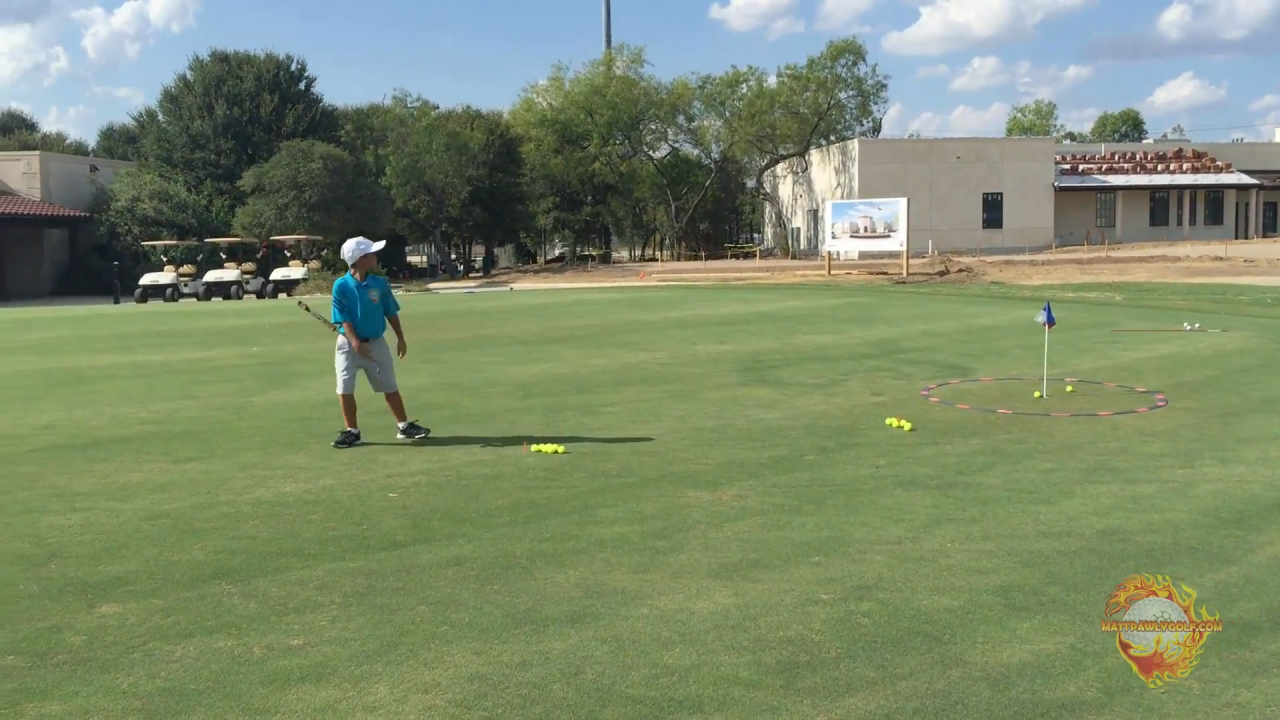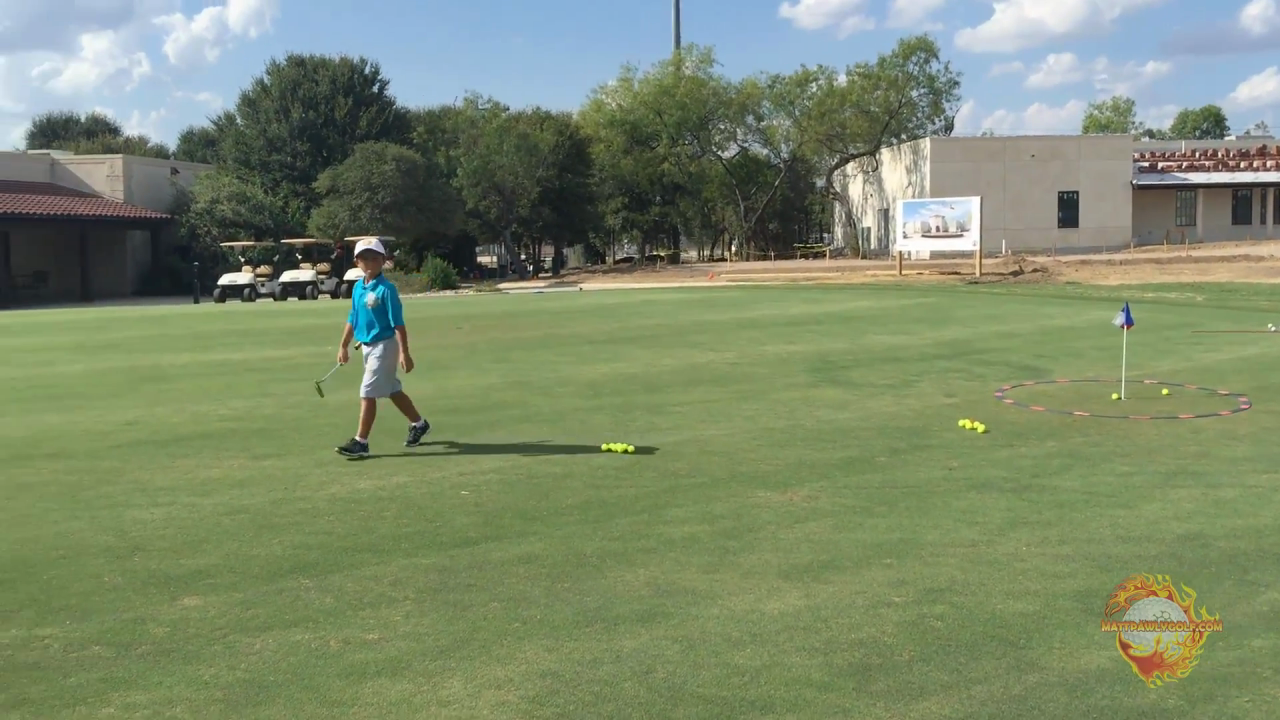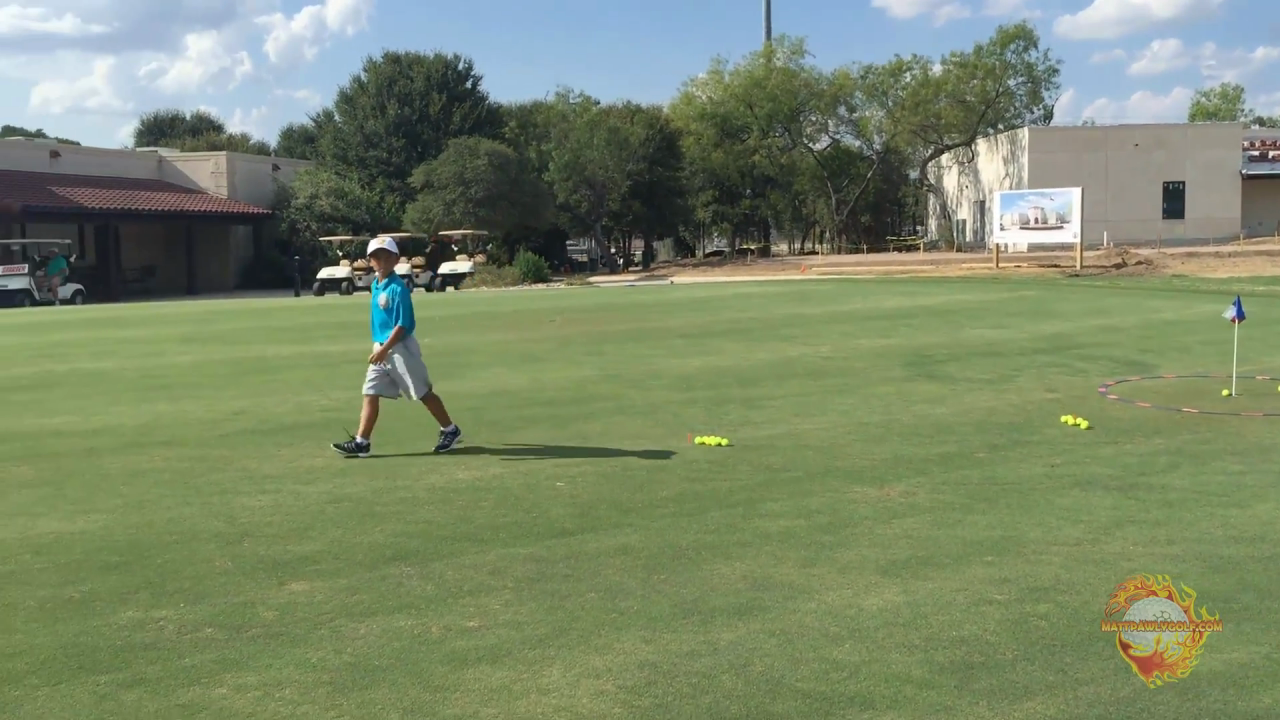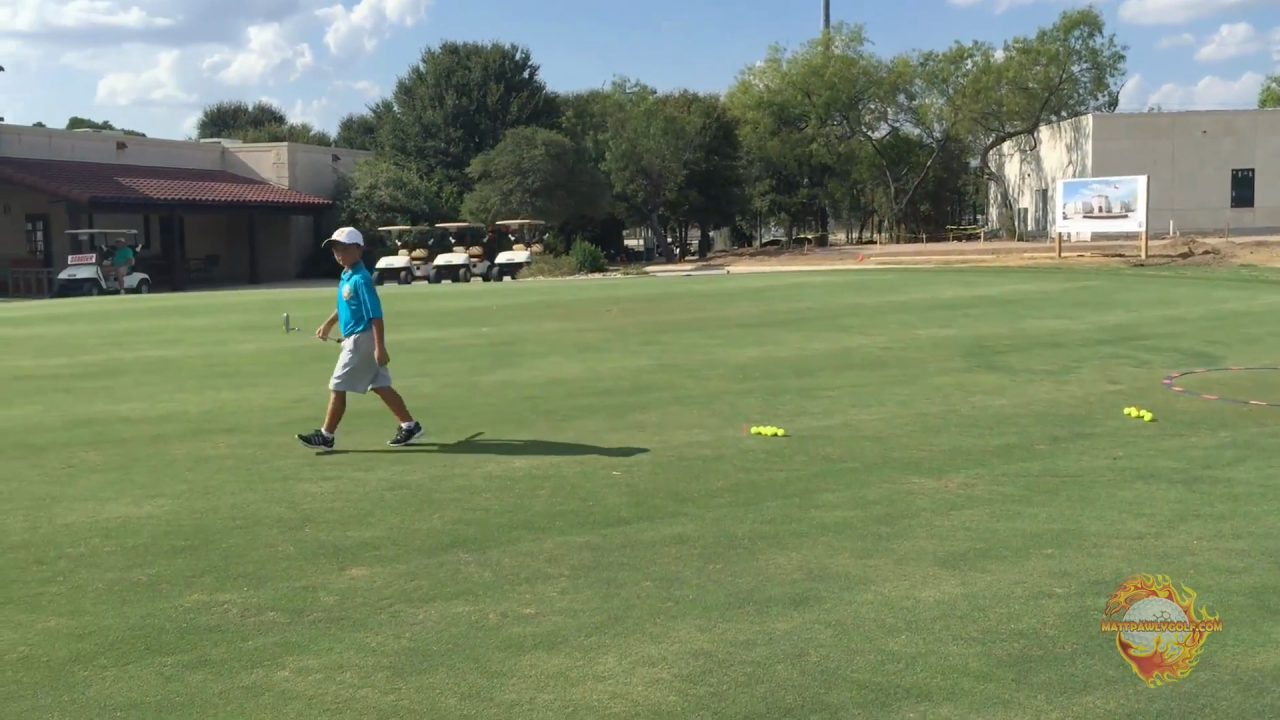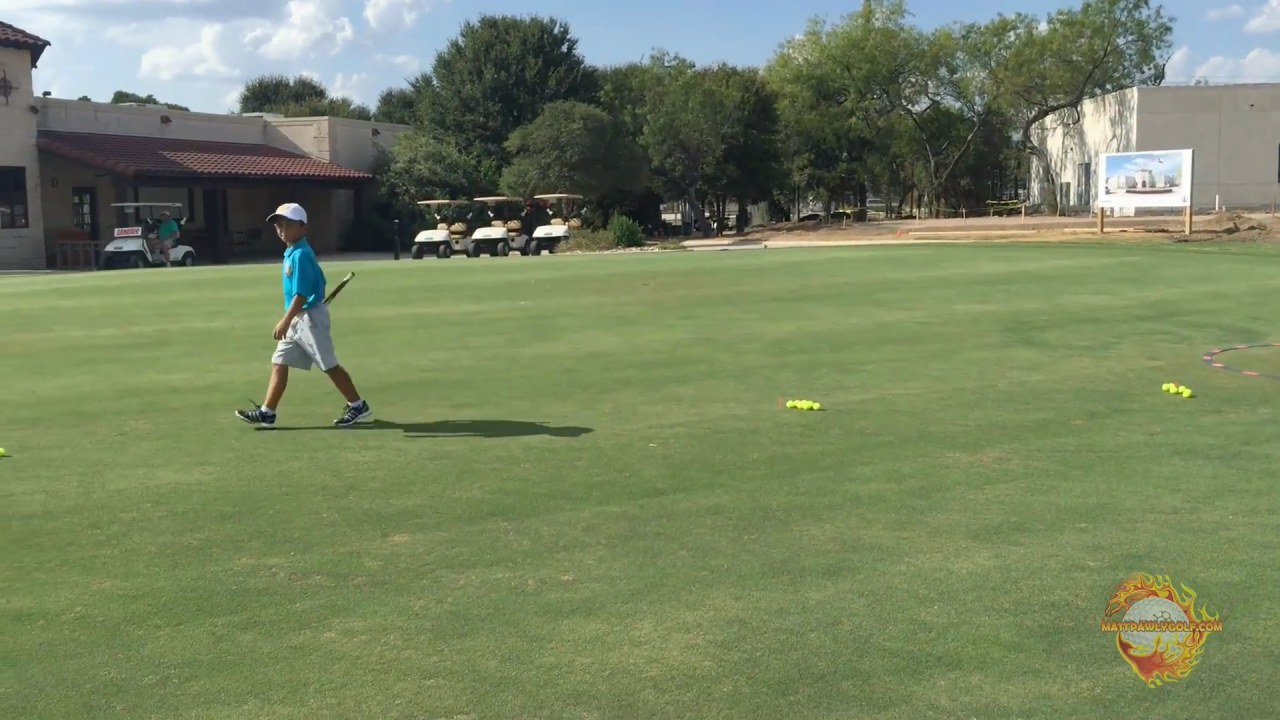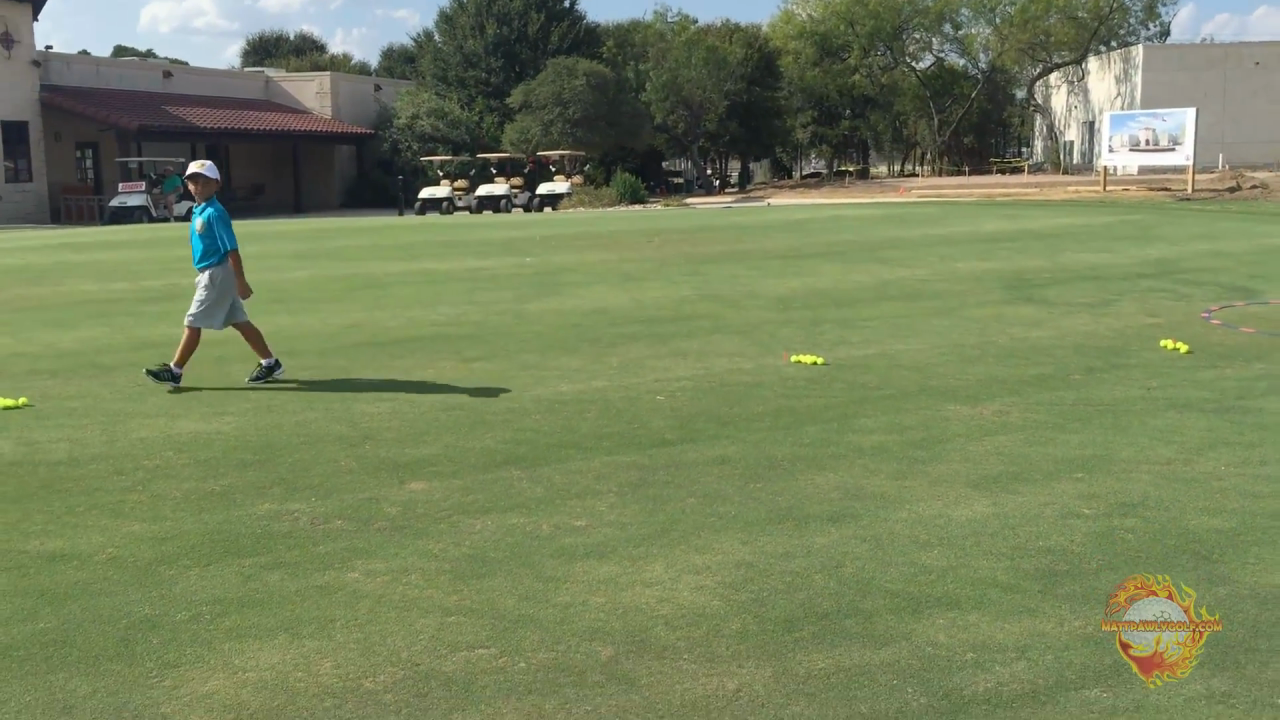
dt=0.5s
person 1, frame 1
left shoulder: (379, 283)
right shoulder: (341, 286)
left elbow: (391, 313)
right elbow: (343, 320)
left wrist: (400, 339)
right wrist: (355, 343)
left hip: (375, 342)
right hip: (350, 344)
left knee: (389, 388)
right knee: (345, 390)
left ankle: (404, 426)
right ankle: (351, 431)
person 1, frame 2
left shoulder: (386, 289)
right shoulder: (358, 286)
left elbow: (398, 324)
right elbow: (353, 319)
left wrist: (404, 353)
right wrist: (343, 345)
left hip: (383, 346)
right hip: (367, 346)
left knee: (368, 394)
right knee: (391, 391)
left ankle: (361, 441)
right ankle: (419, 424)
person 1, frame 3
left shoulder: (398, 288)
right shoulder: (375, 286)
left elbow: (402, 324)
left wrist: (383, 350)
left hip: (401, 348)
right hip: (382, 348)
left knee: (422, 393)
right knee: (370, 394)
left ankle: (450, 431)
right ankle: (361, 442)
person 1, frame 4
left shoulder: (361, 279)
right shoulder: (346, 276)
left elbow: (376, 316)
left wrist: (380, 347)
right wrist: (328, 323)
left hip: (361, 340)
right hip: (354, 339)
left knee: (337, 387)
right knee: (380, 386)
left ankle: (325, 436)
right ankle: (409, 425)
person 1, frame 5
left shoulder: (300, 255)
right shoulder: (292, 252)
left elbow: (301, 294)
right elbow: (320, 282)
left wrist: (285, 321)
left hip: (310, 318)
right hip: (298, 319)
left knee: (329, 365)
right knee: (280, 363)
left ankle: (358, 406)
right ankle: (267, 412)
person 1, frame 6
left shoulder: (215, 213)
right shoulder: (198, 211)
left elbow: (232, 249)
left wrist: (241, 280)
left hip: (217, 275)
right hip: (211, 274)
left knee: (192, 322)
right knee: (239, 322)
left ankle: (173, 371)
right ankle: (270, 363)
